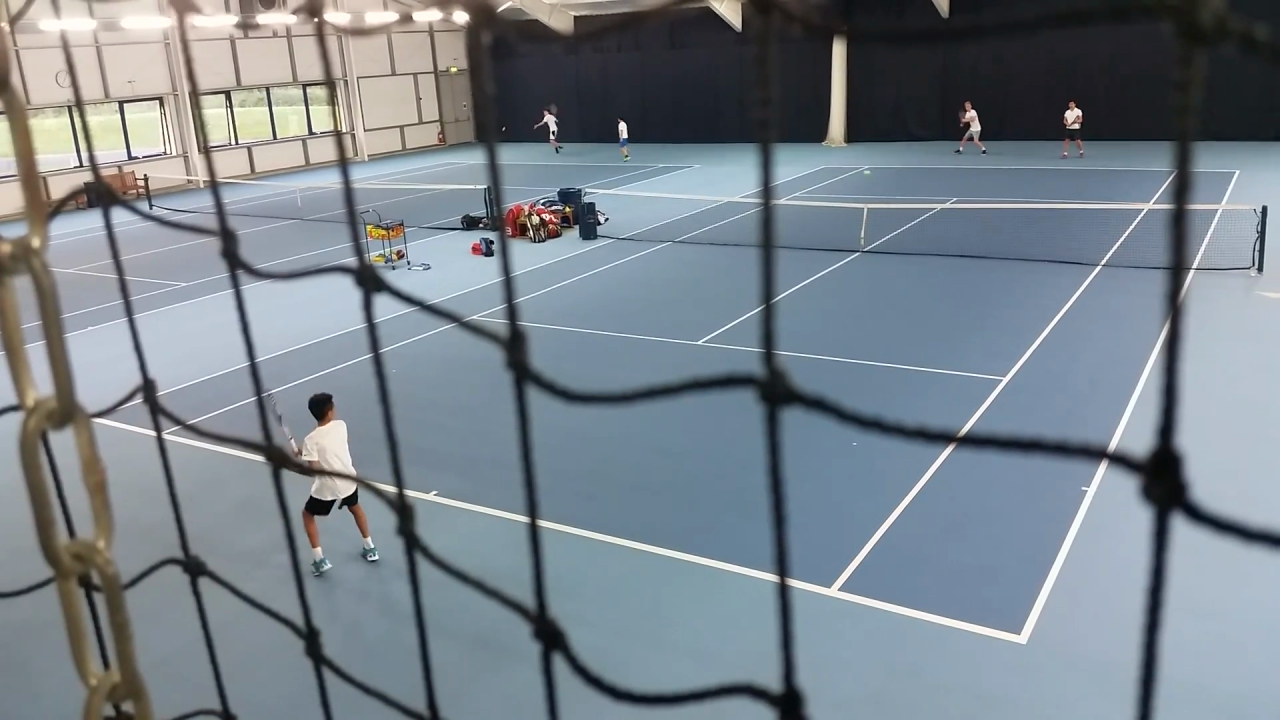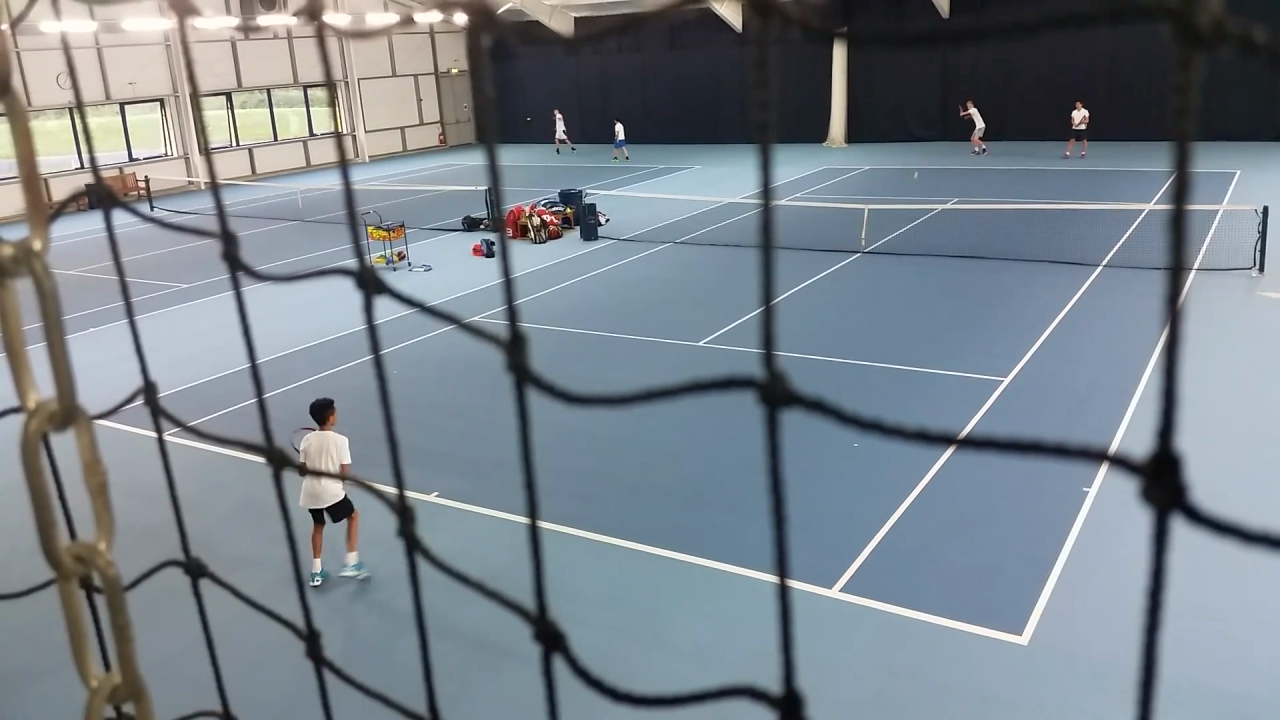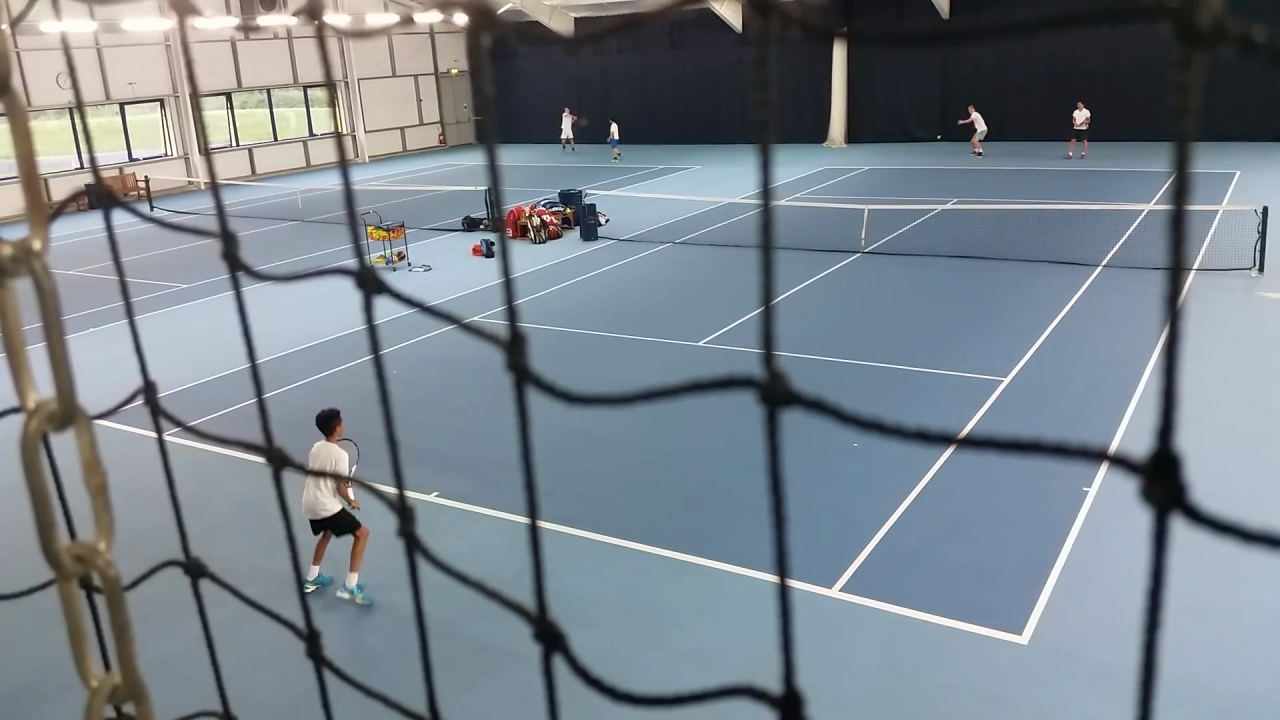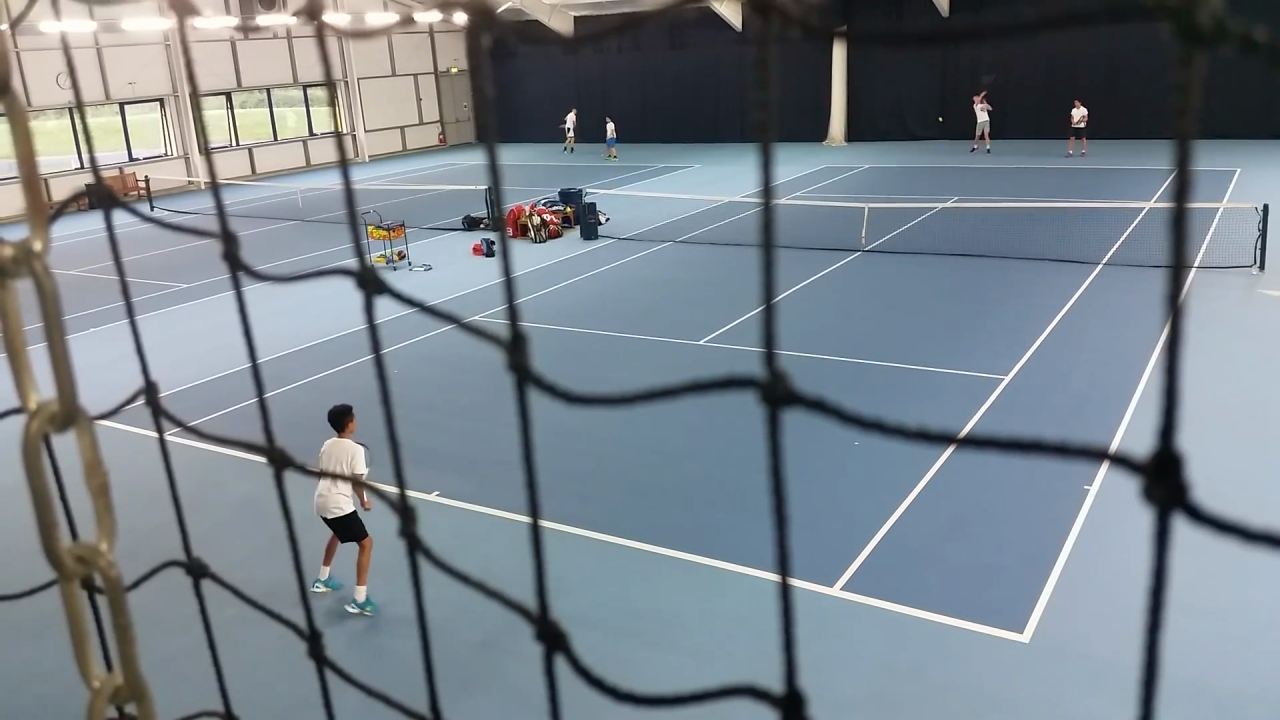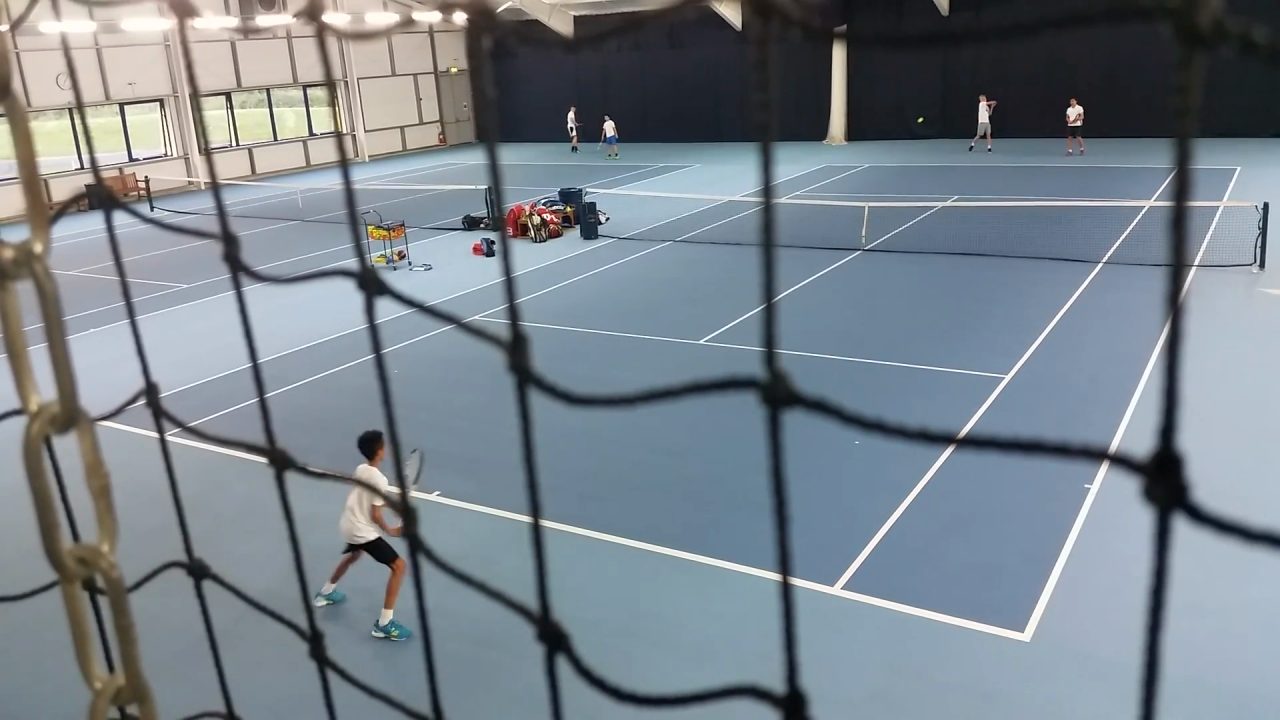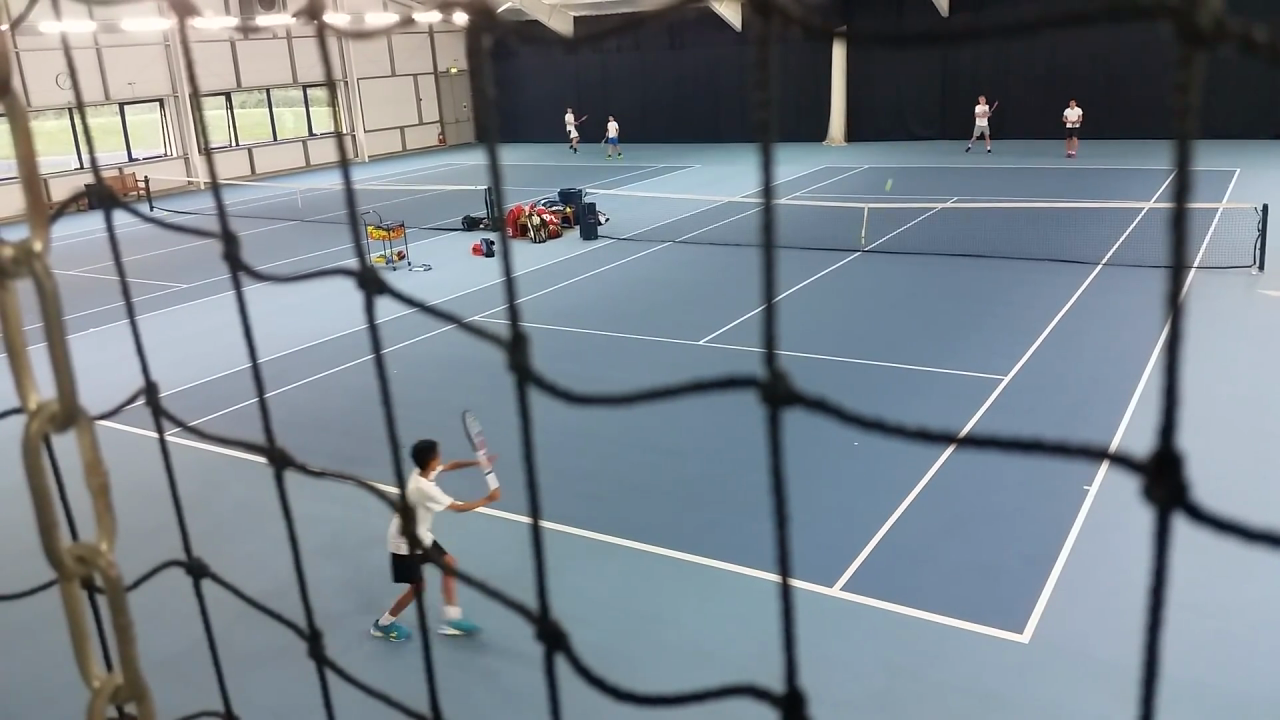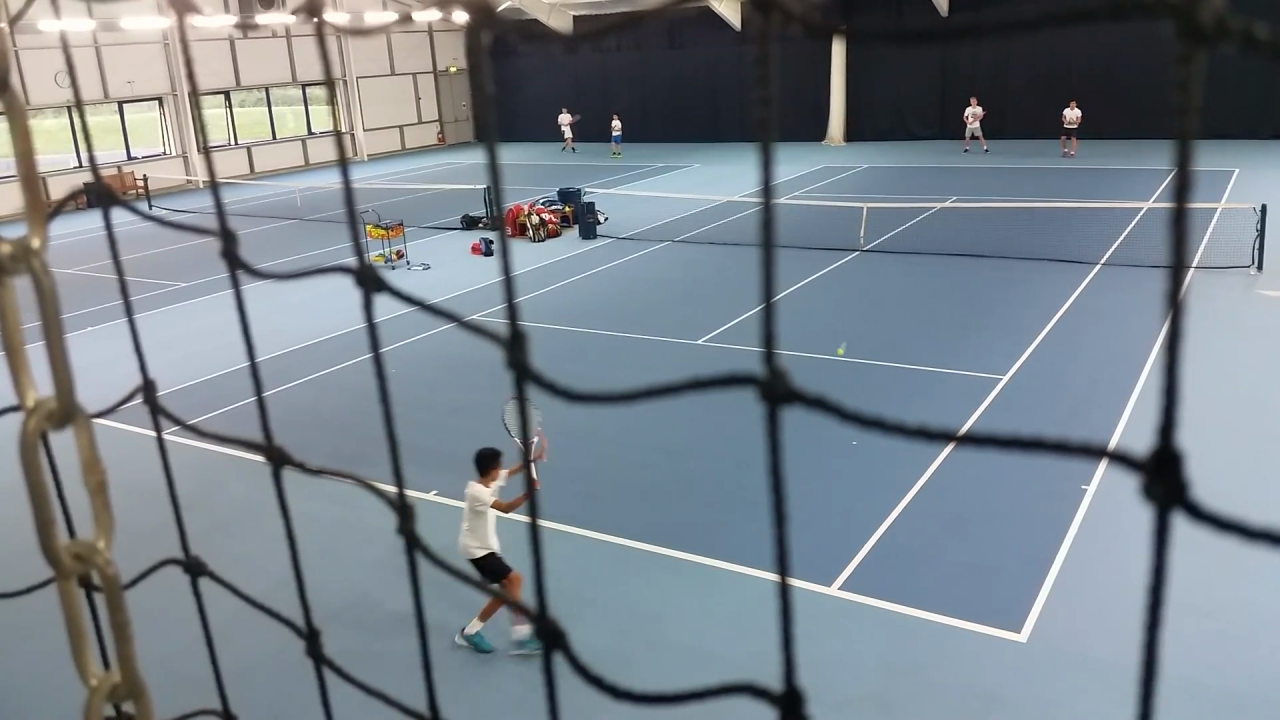
dt=0.3s
person 1, frame 1
left shoulder: (311, 439)
right shoulder: (340, 425)
left elbow: (313, 469)
right wrist: (304, 453)
left hip: (326, 487)
right hip: (348, 481)
left knee: (307, 515)
right knee: (355, 507)
left ankle: (319, 559)
right ankle: (370, 548)
person 1, frame 2
left shoulder: (307, 440)
right shoulder: (340, 441)
left elbow: (303, 470)
right elbow: (344, 471)
left hip: (311, 493)
right hip: (333, 492)
left knee: (318, 526)
right knee: (352, 517)
left ankle: (316, 572)
right ankle: (350, 564)
person 1, frame 3
left shoulder: (316, 448)
right shoulder: (340, 454)
right elbow: (340, 488)
right wrist: (352, 502)
left hip: (310, 504)
right hip: (328, 506)
left knee: (327, 533)
right knee: (362, 534)
left ankle: (312, 578)
right ankle: (350, 587)
person 1, frame 4
left shoulder: (327, 445)
right shoulder: (355, 449)
right elbow: (357, 483)
right wrist: (364, 502)
left hip: (322, 501)
right hip: (340, 505)
left knee: (338, 534)
right knee: (365, 543)
left ankle: (323, 579)
right ankle: (359, 599)
person 1, frame 5
left shoulder: (361, 470)
right shoulder: (378, 480)
right elbow: (375, 516)
right wrist: (389, 531)
left hip: (349, 526)
right hip: (364, 531)
left knee: (354, 555)
right knee: (399, 567)
left ankle: (325, 593)
right ankle: (385, 623)
person 1, frame 6
left shoulder: (421, 474)
right shoulder: (425, 489)
left elbow: (450, 465)
right elbow: (459, 507)
left wrist: (477, 462)
right wrist: (488, 499)
left hip: (420, 537)
right hip: (405, 543)
left knee: (450, 564)
right knee: (417, 587)
left ankle: (452, 619)
right ankle: (384, 624)
person 1, frame 7
left shoulder: (492, 482)
right shoulder: (474, 492)
left elbow: (517, 469)
right elbow: (506, 508)
left wrist: (535, 457)
right wrist: (528, 494)
left hip: (487, 546)
right hip: (477, 549)
left knee: (509, 586)
right knee: (514, 580)
left ankle: (470, 631)
right ankle: (522, 636)
